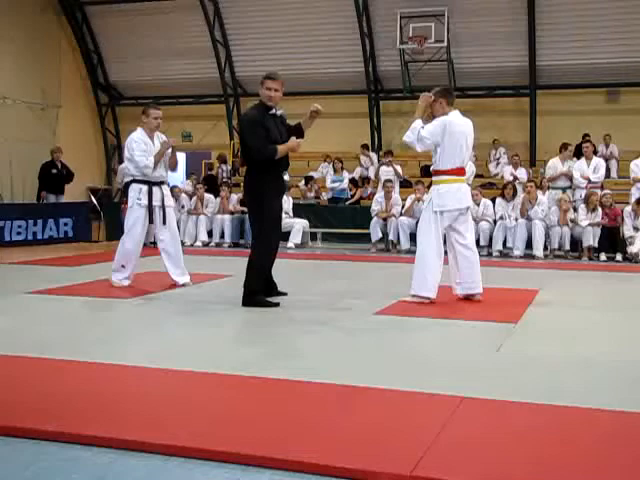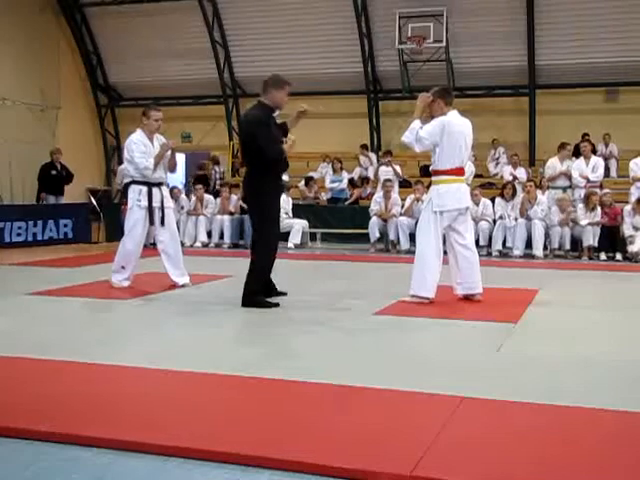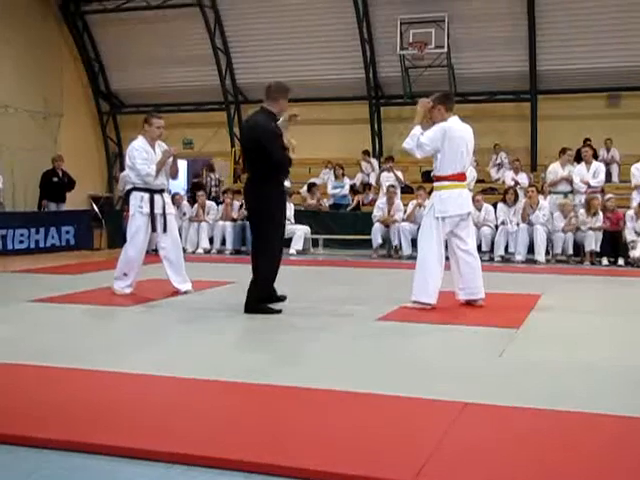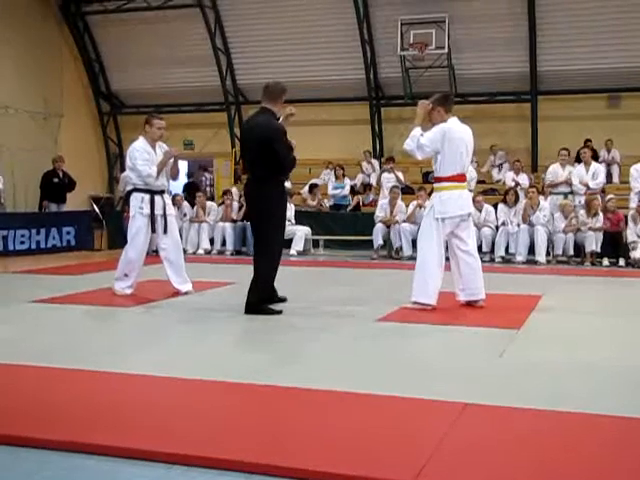
dt=0.2s
person 1, frame 1
left shoulder: (276, 116)
right shoulder: (251, 117)
left elbow: (294, 133)
right elbow: (262, 153)
left wrist: (310, 117)
right wrist: (288, 146)
left hip: (273, 182)
right hip: (260, 184)
left knee: (271, 237)
right knee: (264, 239)
left ankle: (266, 285)
right ankle: (252, 293)
person 1, frame 2
left shoulder: (265, 115)
right shoulder: (255, 118)
left elbow: (278, 133)
right elbow: (272, 154)
left wrist: (296, 117)
right wrist: (288, 147)
left hip: (264, 183)
right hip: (262, 185)
left knee: (265, 237)
right knee: (267, 239)
left ankle: (264, 286)
right ankle: (251, 294)
person 1, frame 3
left shoulder: (254, 121)
right shoulder: (266, 126)
right elbow: (283, 163)
right wrist: (289, 152)
left hip: (257, 188)
right hip: (268, 191)
left knee: (263, 244)
right knee: (271, 246)
left ankle: (265, 292)
right ankle: (255, 300)
person 1, frame 4
left shoulder: (250, 123)
right shoulder: (273, 127)
right elbow: (287, 164)
left wrist: (282, 119)
right wrist: (291, 150)
left hip: (255, 188)
right hip: (269, 192)
left knee: (263, 245)
right knee: (271, 247)
left ankle: (266, 292)
right ankle: (255, 301)
person 2, frame 1
left shoulder: (444, 123)
right shoulder: (466, 123)
left elbow: (414, 140)
left wrist: (420, 110)
right wrist: (425, 113)
left hip: (444, 191)
right hip: (460, 189)
left knee: (429, 240)
right knee: (463, 241)
left ankle: (424, 292)
right ankle: (472, 289)
person 2, frame 2
left shoulder: (443, 123)
right shoulder: (465, 123)
left elbow: (413, 140)
left wrist: (418, 111)
right wrist: (424, 114)
left hip: (443, 191)
right hip: (459, 189)
left knee: (428, 241)
right knee: (463, 241)
left ankle: (423, 292)
right ankle: (472, 289)
person 2, frame 3
left shoulder: (444, 129)
right shoulder: (466, 129)
left elbow: (414, 147)
left wrist: (419, 117)
right wrist: (425, 119)
left hip: (445, 197)
right hip: (461, 195)
left knee: (430, 246)
right knee: (465, 246)
left ankle: (425, 298)
right ankle: (474, 295)
person 2, frame 4
left shoulder: (443, 130)
right shoulder: (465, 130)
left elbow: (414, 148)
left wrist: (419, 118)
right wrist: (424, 121)
left hip: (444, 198)
right hip: (461, 195)
left knee: (430, 247)
right knee: (465, 247)
left ankle: (424, 298)
right ankle: (474, 295)
person 3, frame 1
left shoulder: (161, 138)
right shoulder: (135, 139)
left elbow: (172, 167)
right elbow: (146, 168)
left wrist: (173, 150)
right wrist: (162, 150)
left hip: (161, 191)
right hip: (141, 192)
left knee: (171, 235)
right knee: (133, 236)
left ankle: (180, 276)
right ankle: (120, 276)
person 3, frame 2
left shoulder: (160, 140)
right shoulder: (134, 141)
left elbow: (171, 169)
right elbow: (146, 169)
left wrist: (172, 152)
right wrist: (162, 152)
left hip: (160, 192)
right hip: (141, 193)
left knee: (170, 236)
right knee: (133, 238)
left ankle: (179, 276)
right ankle: (119, 277)
person 3, frame 3
left shoulder: (162, 147)
right shoulder: (136, 147)
left elbow: (173, 175)
right elbow: (148, 176)
left wrist: (173, 159)
right wrist: (164, 159)
left hip: (162, 199)
right hip: (142, 200)
left knee: (172, 243)
right knee: (135, 245)
left ankle: (181, 283)
right ankle: (121, 284)
person 3, frame 4
left shoulder: (162, 147)
right shoulder: (136, 148)
left elbow: (173, 176)
right elbow: (149, 177)
left wrist: (175, 160)
right wrist: (165, 159)
left hip: (162, 200)
right hip: (143, 201)
left knee: (173, 243)
right knee: (136, 245)
left ankle: (182, 284)
right ankle: (122, 285)
